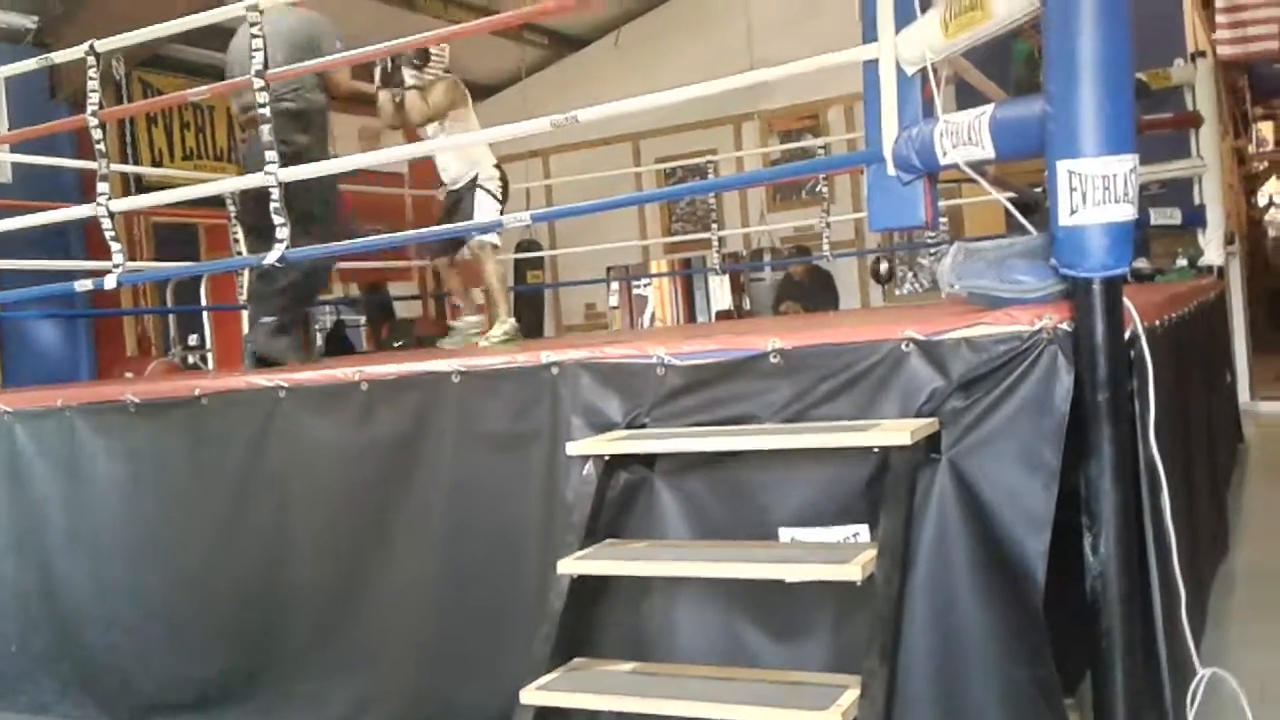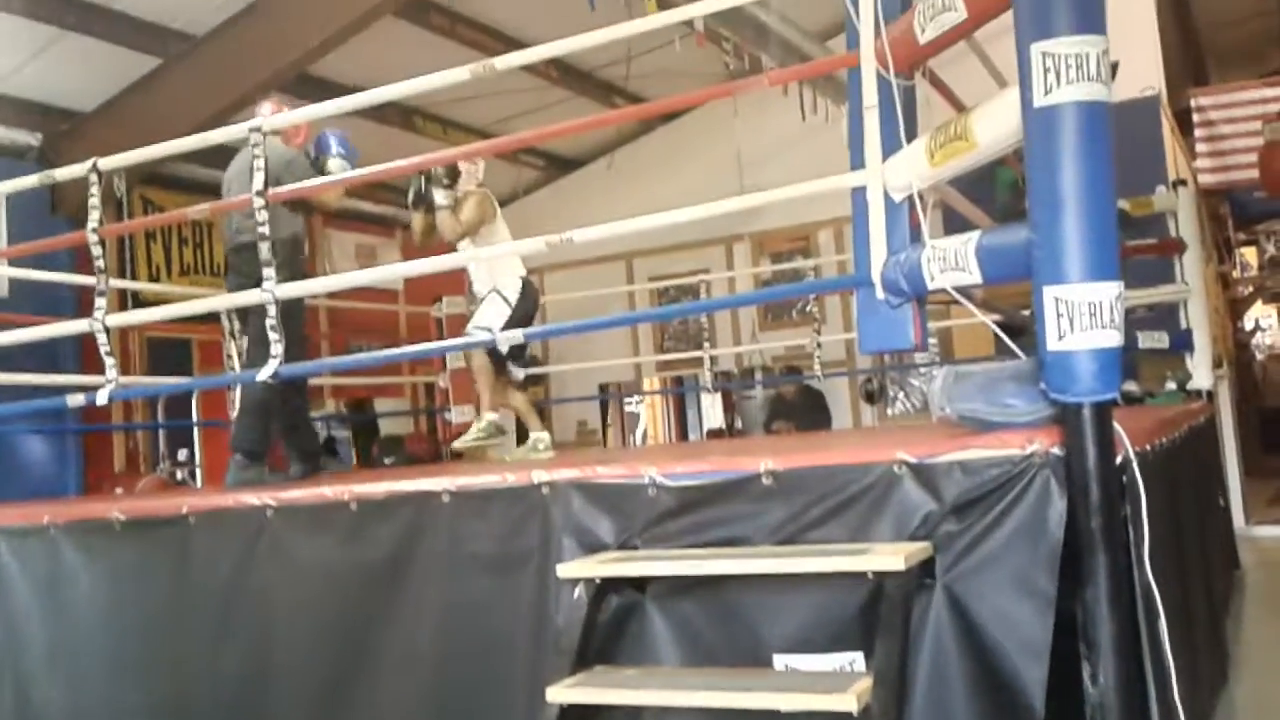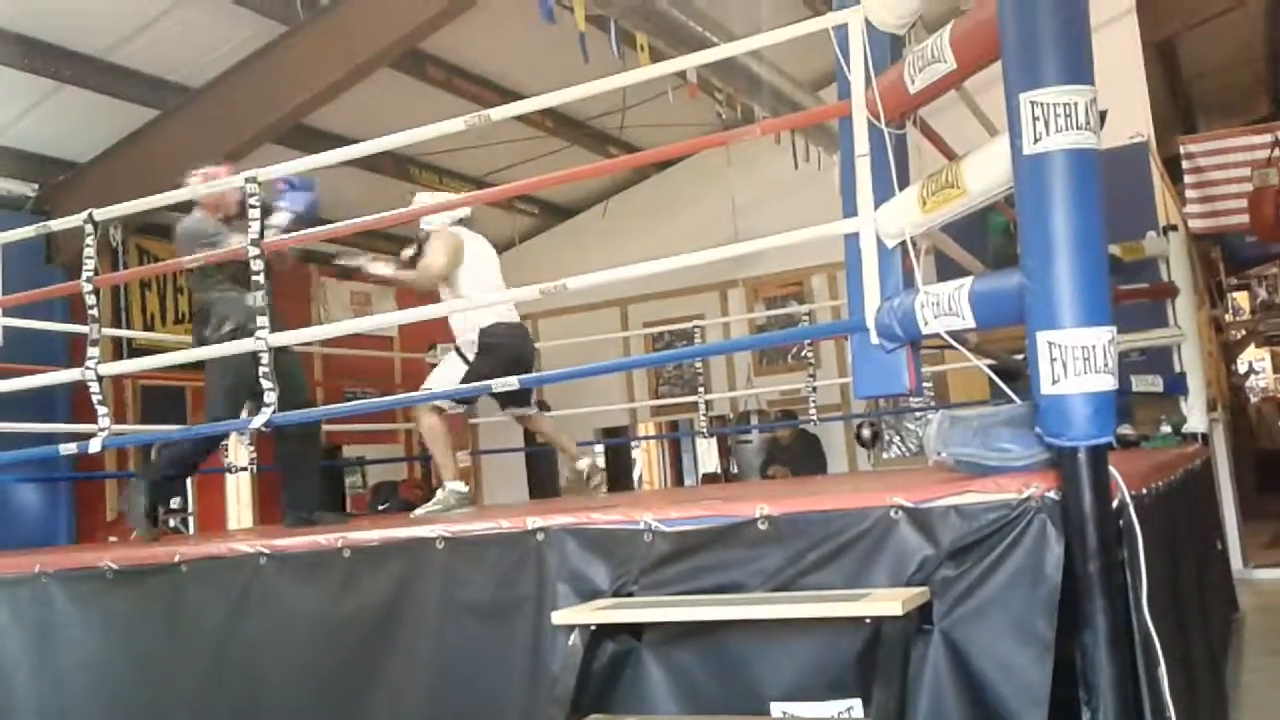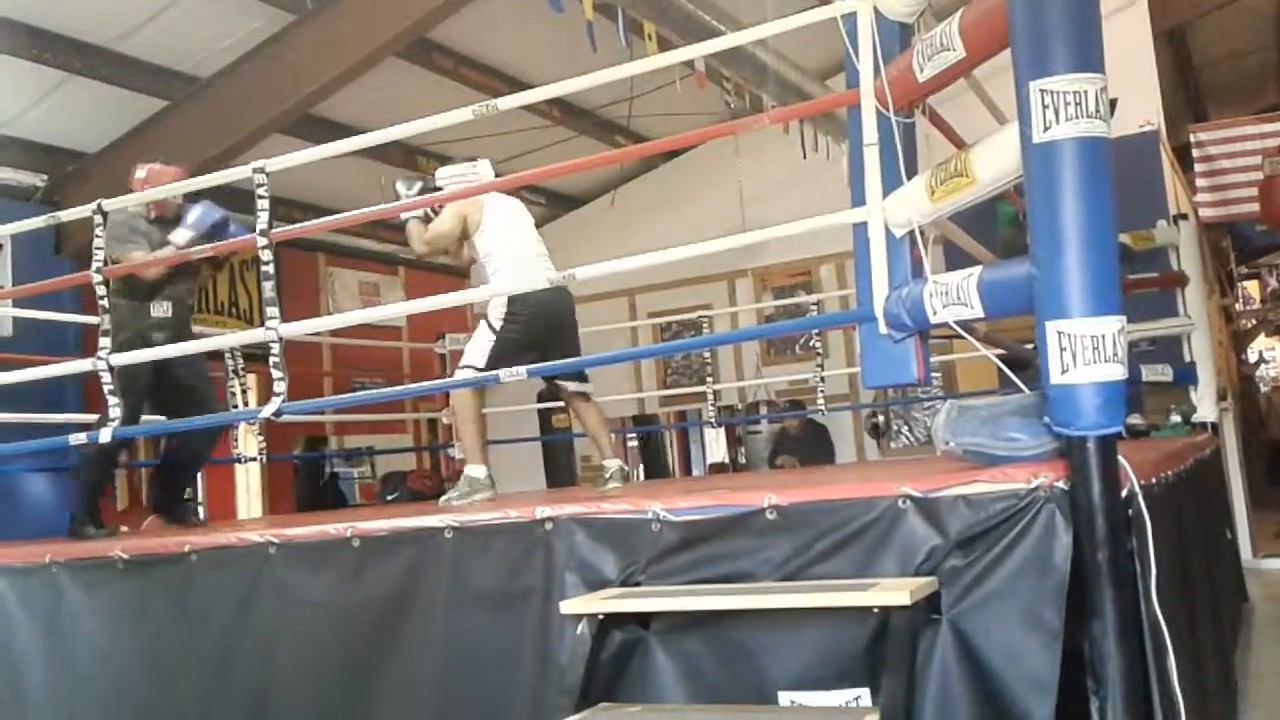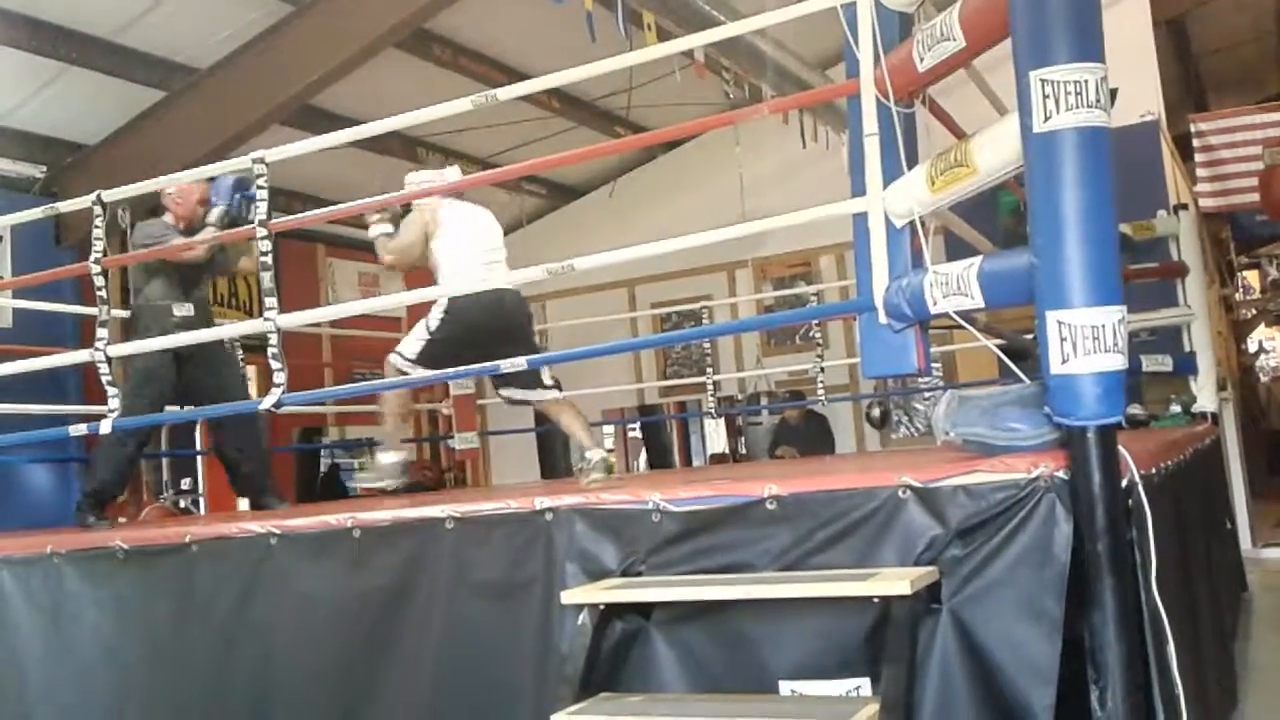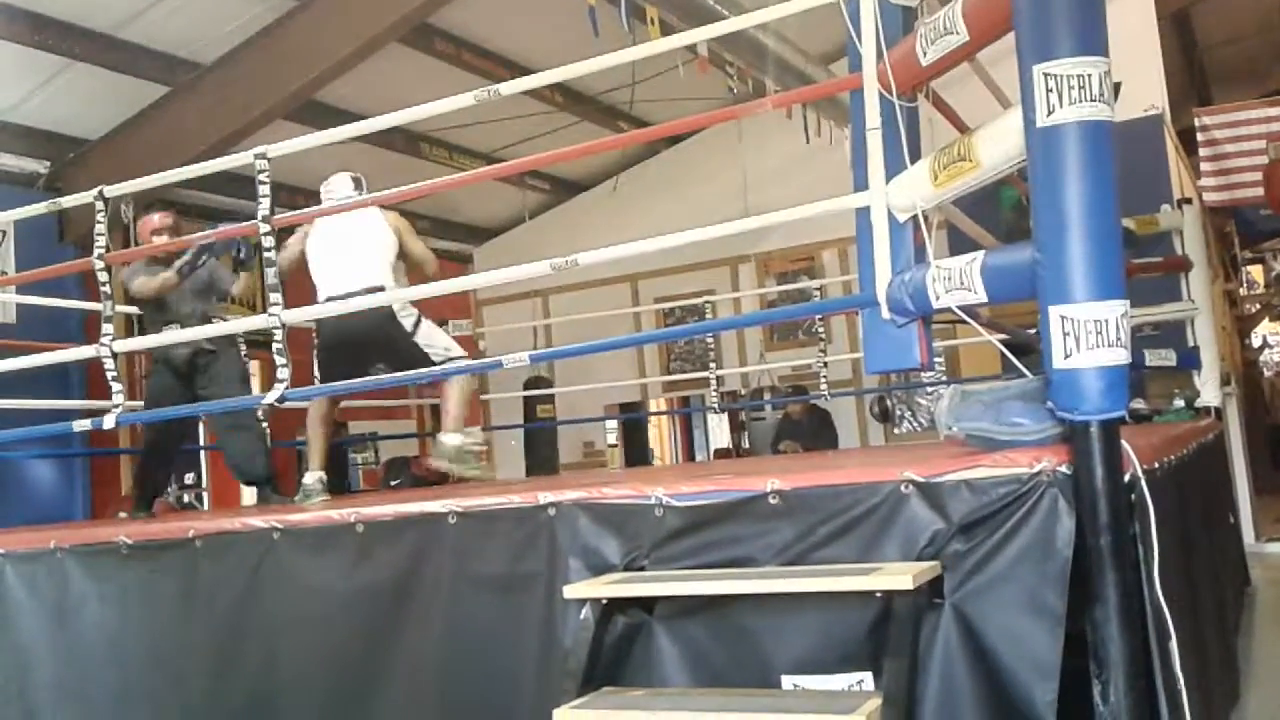
dt=0.5s
person 1, frame 1
left shoulder: (240, 37)
right shoulder: (308, 20)
left elbow: (236, 105)
right elbow: (341, 84)
left hip: (254, 148)
right hip: (295, 140)
left knee: (266, 245)
right knee: (321, 235)
left ankle: (262, 340)
right ankle: (277, 325)
person 1, frame 2
left shoulder: (239, 162)
right shoulder: (282, 155)
right elbow: (328, 200)
left wrist: (311, 169)
right wrist: (337, 162)
left hip: (244, 271)
right hip: (273, 271)
left knee: (290, 365)
right knee: (269, 365)
left ankle: (306, 456)
right ankle: (246, 462)
person 1, frame 3
left shoulder: (237, 225)
right shoulder: (192, 227)
left wrist: (292, 211)
right wrist: (285, 215)
right hip: (226, 338)
left knee: (300, 417)
right knee: (220, 420)
left ankle: (302, 507)
right ankle: (147, 490)
person 1, frame 4
left shoulder: (173, 227)
right shoulder: (122, 223)
right elbow: (148, 270)
right wrist: (188, 233)
left hip: (175, 340)
right hip: (133, 340)
left knee: (202, 419)
right knee: (117, 425)
left ankle: (169, 499)
right ankle: (84, 516)
person 1, frame 5
left shoulder: (212, 241)
right shoulder: (148, 231)
left elbow: (251, 264)
right elbow: (193, 252)
left wrist: (251, 219)
right wrist: (221, 211)
left hip: (201, 343)
left knee: (239, 413)
right knee: (135, 422)
left ankle: (259, 494)
right ankle: (91, 507)
person 1, frame 6
left shoulder: (205, 265)
right shoulder: (135, 272)
left elbow: (240, 290)
right elbow: (148, 289)
left wrist: (243, 261)
right wrist: (188, 262)
left hip: (212, 354)
right hip: (169, 363)
left knee: (234, 411)
right knee: (160, 435)
left ankle: (262, 485)
right ankle: (143, 502)
person 2, frame 1
left shoulder: (447, 85)
right shoulder: (421, 90)
left elbow: (419, 117)
right elbow: (391, 120)
left wrist: (409, 76)
right wrist: (384, 82)
left hip: (482, 177)
right hip: (459, 186)
left knee: (479, 245)
right knee: (440, 254)
left ankle: (506, 323)
right ankle: (468, 319)
person 2, frame 2
left shoulder: (477, 198)
right shoulder: (457, 204)
left elbow: (452, 235)
right elbow: (419, 235)
left wrist: (440, 195)
right wrist: (419, 199)
left hip: (512, 288)
right hip: (498, 295)
left knee: (475, 341)
right knee: (501, 377)
left ankle: (489, 420)
right ankle: (539, 438)
person 2, frame 3
left shoulder: (445, 238)
right shoulder: (480, 244)
left elbow: (430, 279)
right elbow: (448, 282)
left wrist: (382, 270)
right wrist: (415, 259)
left hip: (486, 339)
right hip: (516, 336)
left knee: (427, 407)
right knee: (525, 413)
left ankle: (454, 490)
right ankle: (585, 464)
person 2, frame 4
left shoulder: (463, 204)
right shoulder: (511, 203)
left elbow: (424, 246)
right elbow: (465, 255)
left wrist: (412, 212)
right wrist: (431, 215)
left hip: (520, 301)
right hip: (557, 297)
left knee: (466, 383)
right knee: (575, 390)
left ankle: (476, 475)
right ankle: (614, 468)
person 2, frame 5
left shoulder: (429, 213)
right shoulder: (484, 215)
left elbow: (394, 259)
left wrist: (380, 229)
right wrist: (404, 231)
left hip: (462, 306)
right hip: (509, 304)
left knee: (397, 369)
right knee: (544, 394)
left ankle: (391, 459)
right ankle: (595, 457)
person 2, frame 6
left shoulder: (312, 228)
right shoulder: (387, 218)
left elbow: (284, 265)
right elbow: (431, 268)
left hip: (333, 318)
right hip: (381, 308)
left knee: (324, 397)
right knee: (455, 366)
left ankle: (313, 480)
right ankle: (452, 441)
